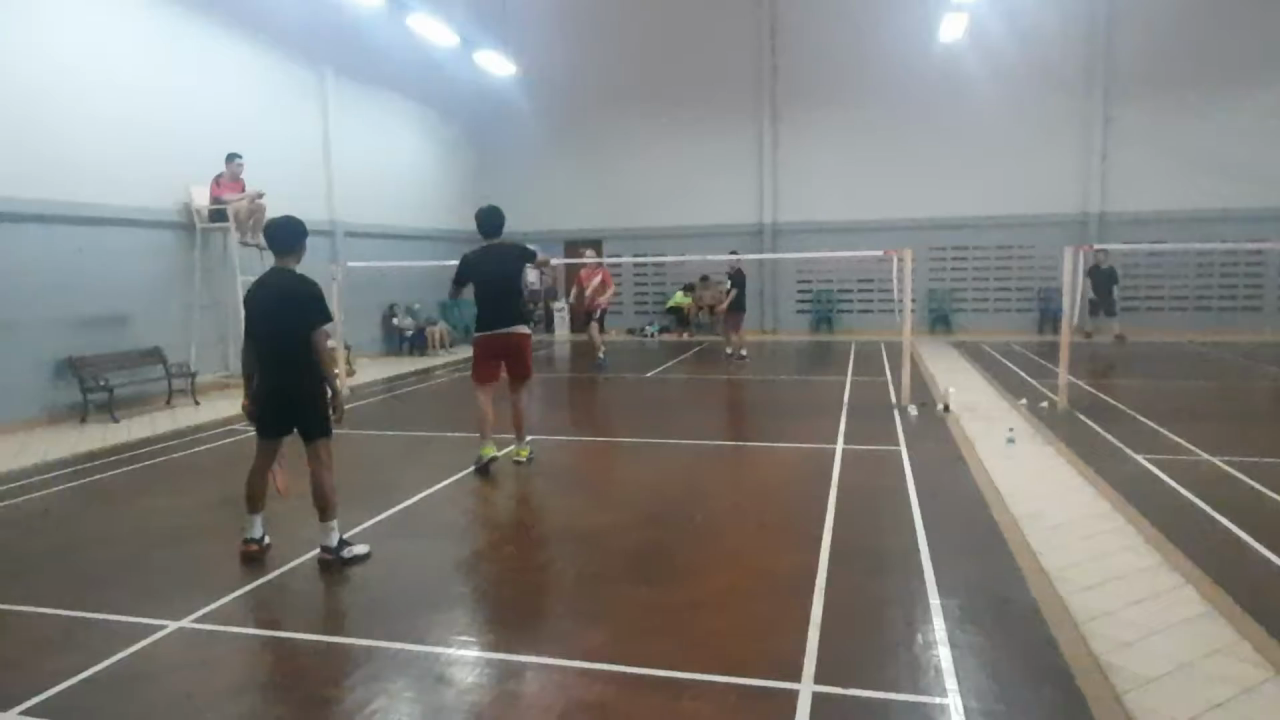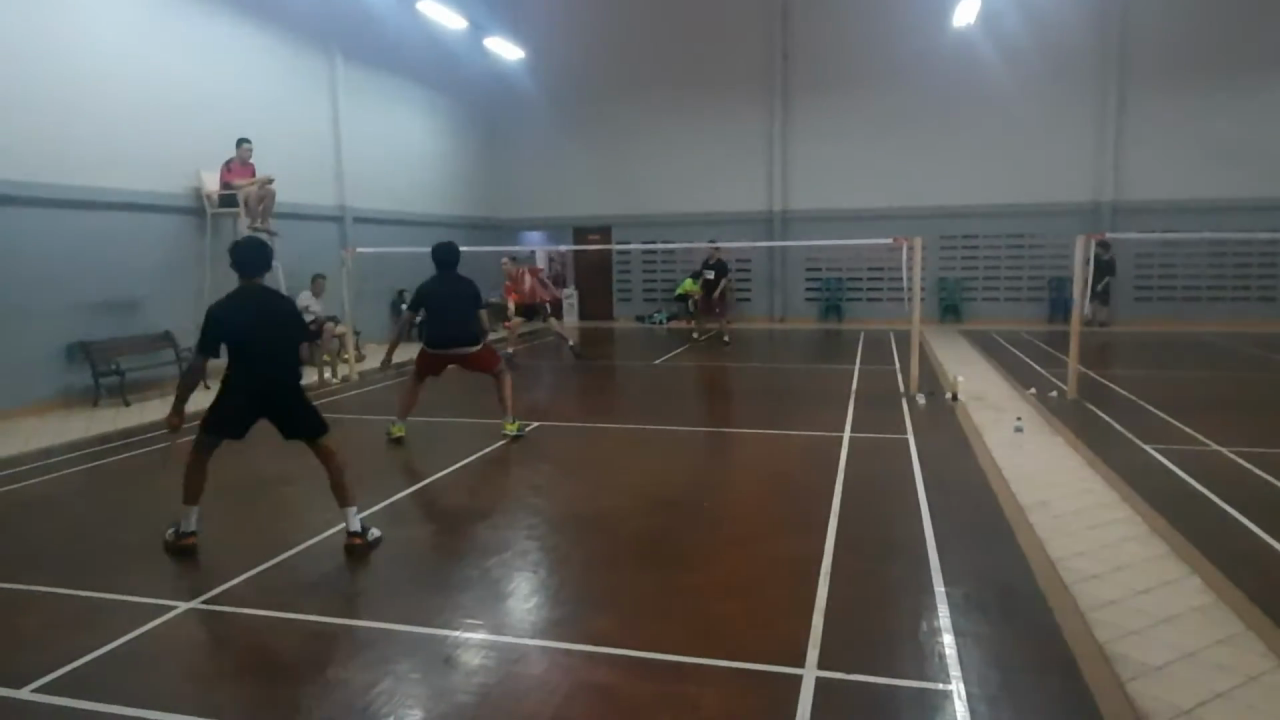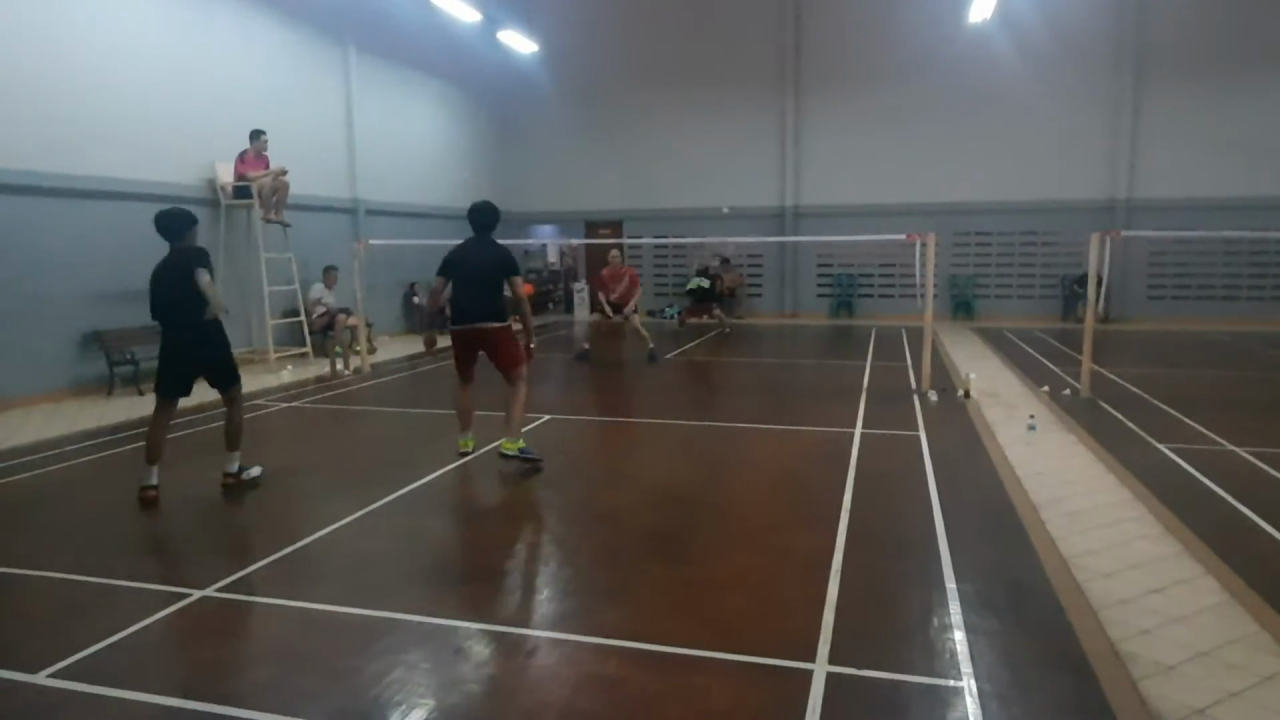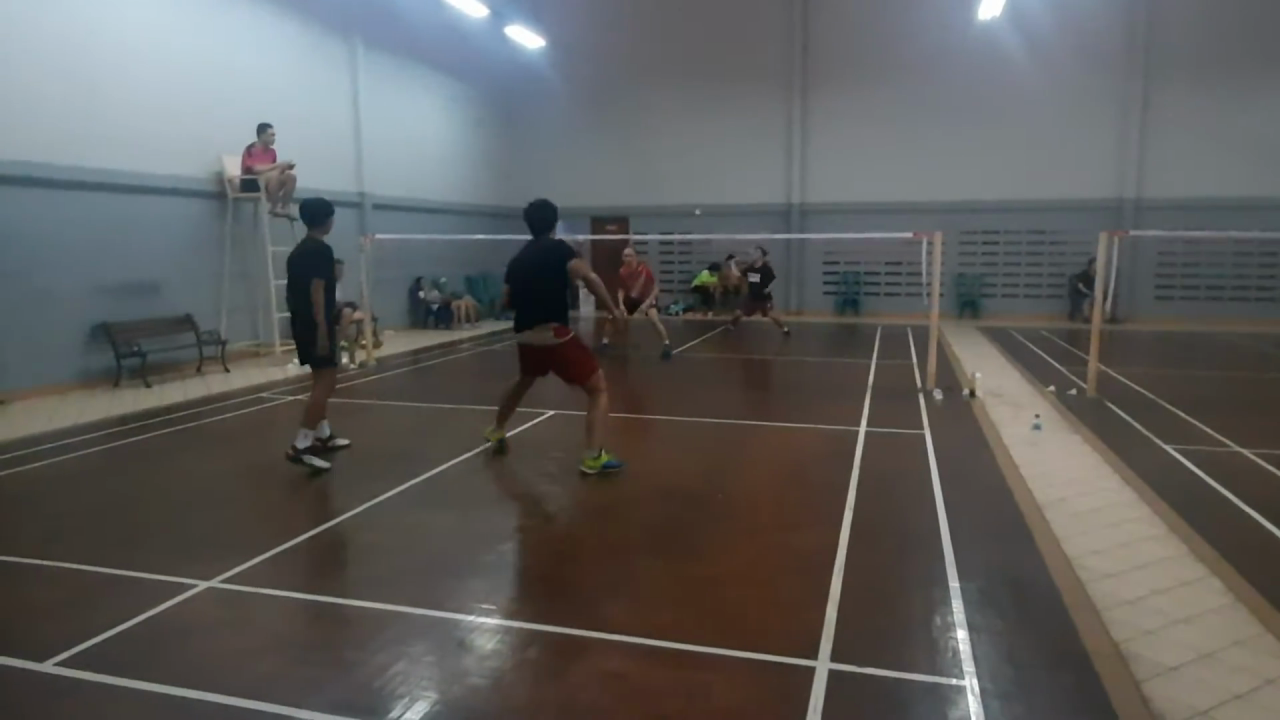
dt=1s
person 1, frame 1
left shoulder: (255, 291)
right shoulder: (306, 288)
left elbow: (249, 349)
right elbow: (319, 345)
left wrist: (250, 394)
right wrist: (334, 389)
left hip: (268, 388)
right hip: (304, 387)
left knee: (263, 459)
right knee: (320, 461)
left ankle: (252, 537)
right ankle: (331, 544)
person 1, frame 2
left shoulder: (221, 310)
right shoulder: (285, 305)
left elbow: (198, 364)
right elbow: (302, 354)
left wrist: (177, 409)
left hip: (239, 391)
right hip: (284, 389)
left knee: (200, 452)
right knee: (329, 455)
left ankle: (186, 530)
right ankle: (355, 530)
person 1, frame 3
left shoulder: (158, 273)
right shoulder: (195, 257)
right elbow: (203, 277)
right wrist: (216, 302)
left hip: (174, 347)
right hip: (209, 342)
left knee: (162, 413)
right knee: (234, 401)
left ankle: (150, 482)
right ankle: (232, 471)
person 1, frame 4
left shoulder: (298, 251)
right shoulder: (321, 250)
left elbow: (292, 292)
right elbow: (317, 290)
right wrist: (322, 330)
left hip: (303, 324)
right hip: (316, 325)
left knee: (321, 381)
right knee: (325, 382)
left ankle: (322, 435)
right ankle: (301, 446)
person 2, frame 1
left shoulder: (470, 259)
right shoulder: (516, 251)
left elbow: (453, 295)
right elbow: (544, 261)
right wrist: (540, 262)
left hip: (486, 333)
right hip: (517, 331)
left knee: (484, 391)
right knee: (517, 389)
left ankle: (488, 447)
right ankle: (521, 447)
person 2, frame 2
left shoulder: (425, 288)
right shoulder: (470, 285)
left elbow: (404, 323)
right elbow: (485, 326)
left wrist: (389, 353)
right wrist: (478, 347)
left hip: (435, 348)
right hip: (470, 346)
left knee: (415, 379)
right knee: (501, 372)
left ankle: (398, 426)
right ankle: (509, 423)
person 2, frame 3
left shoulder: (455, 254)
right shoulder: (503, 254)
left elbow: (435, 292)
right elbow: (521, 297)
left wrist: (429, 328)
right wrist: (530, 336)
left hip: (460, 326)
right hip: (494, 324)
left knee: (465, 381)
right knee: (518, 380)
left ankle: (465, 440)
right ankle: (512, 442)
person 2, frame 4
left shoulder: (516, 260)
right shoulder: (558, 249)
left elbow: (506, 302)
right elbow: (589, 278)
right wrist: (612, 309)
left hip: (525, 336)
right hip: (555, 334)
left knee: (524, 382)
right knee: (598, 389)
left ankle: (497, 432)
right ankle: (593, 457)
